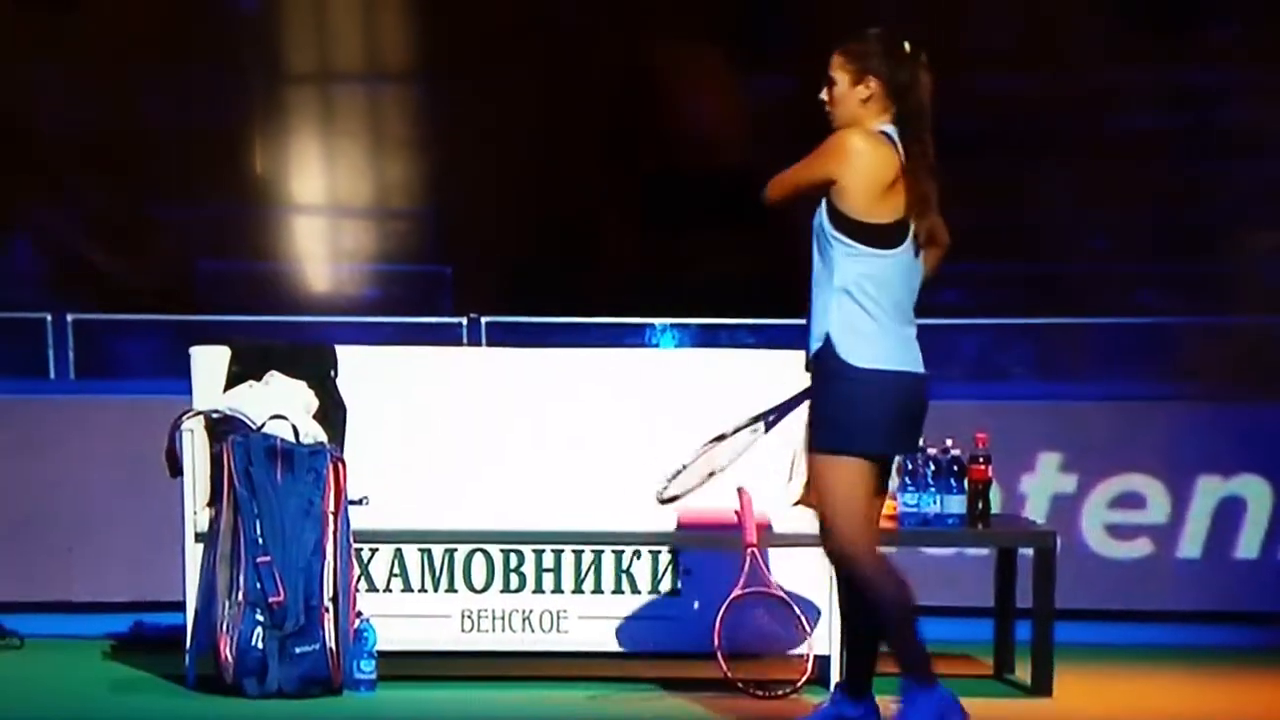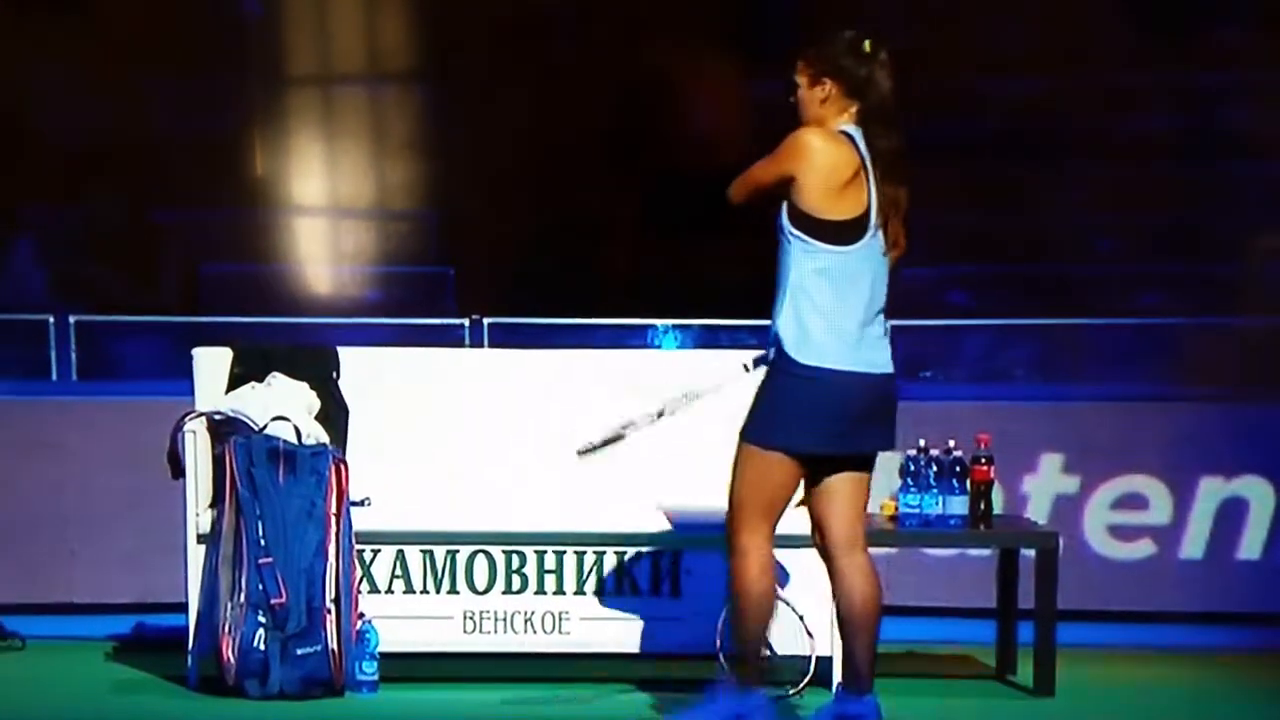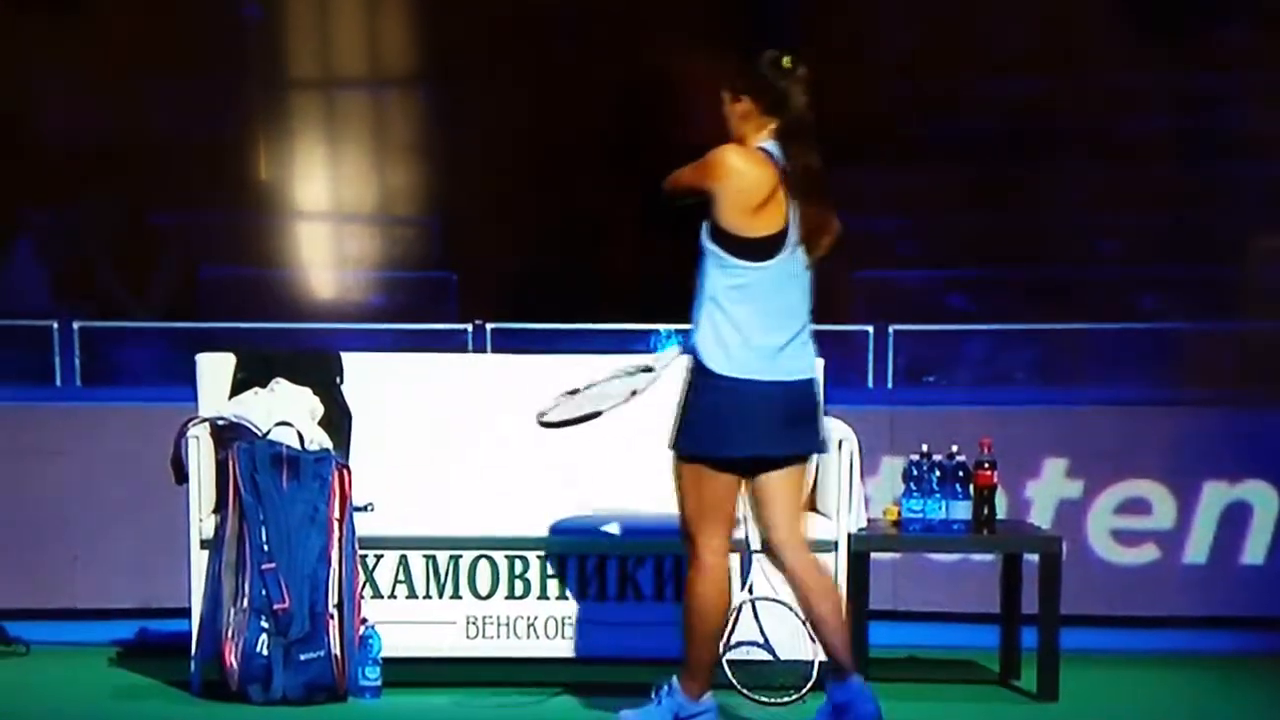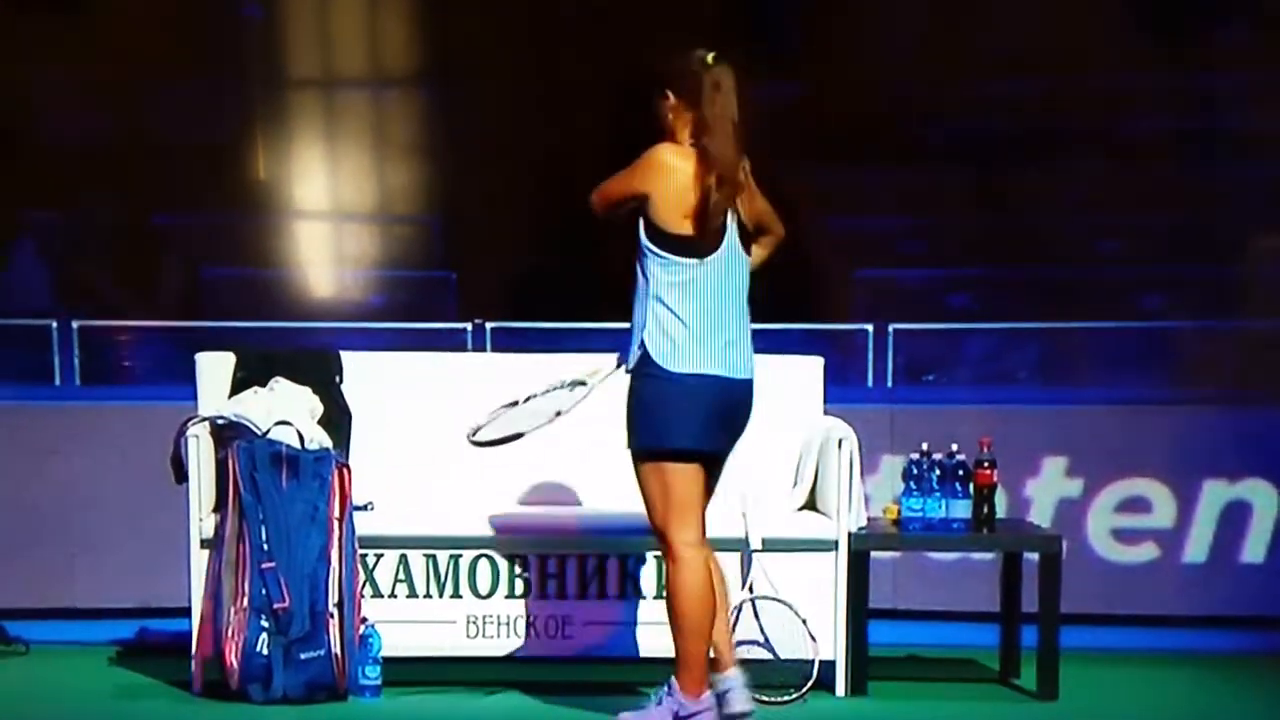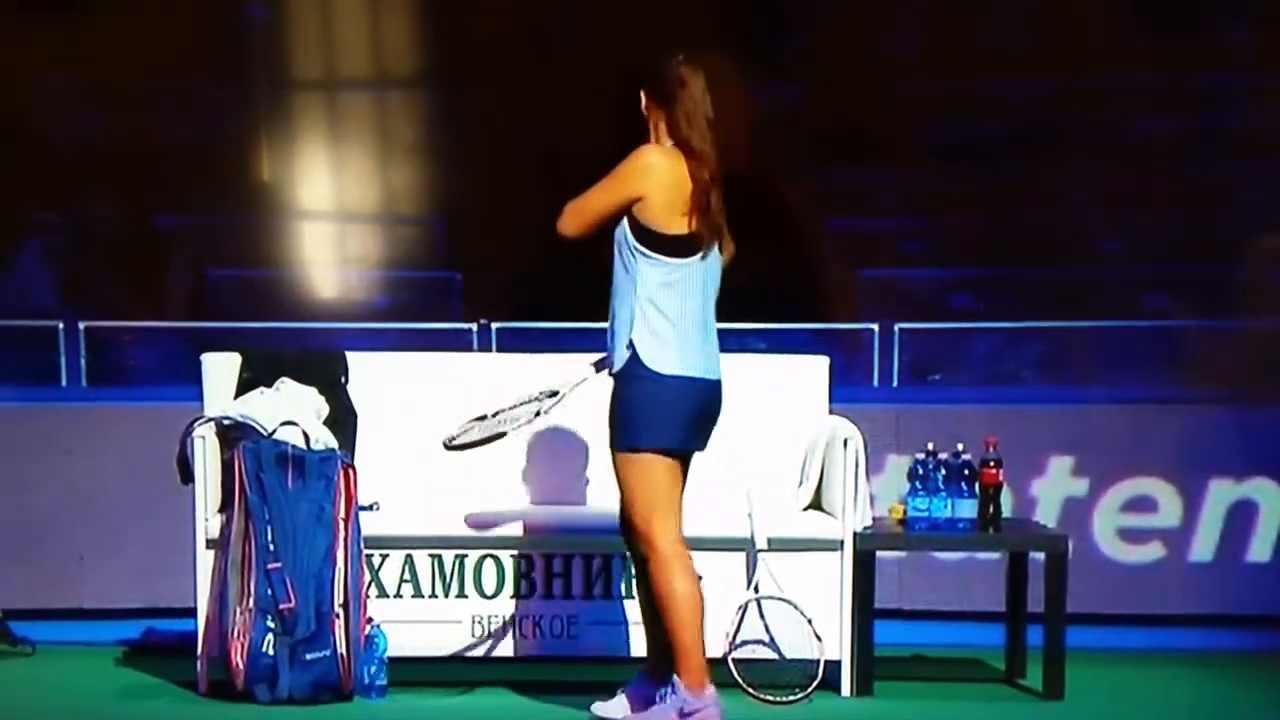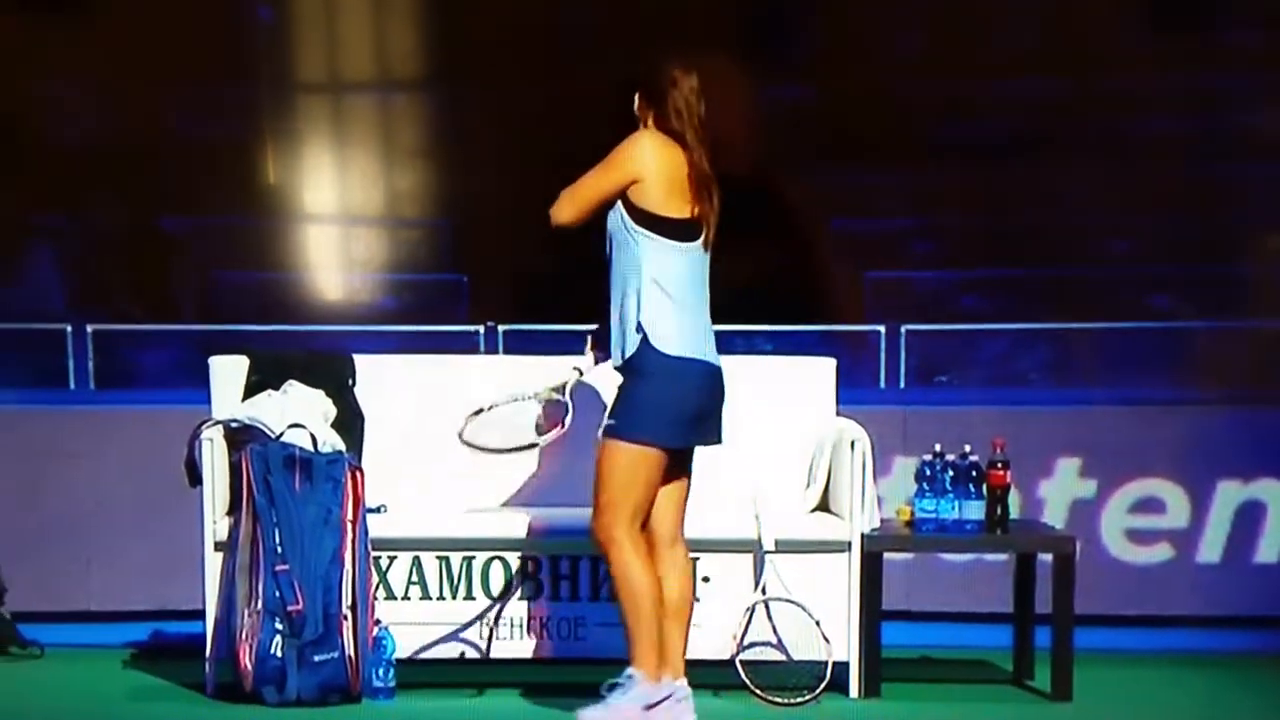
dt=0.4s
person 1, frame 1
left shoulder: (854, 149)
right shoulder: (903, 158)
left elbow: (774, 192)
right elbow: (936, 242)
left wrist: (813, 177)
left hip: (857, 375)
right hip: (885, 372)
left knee: (850, 546)
right knee: (849, 546)
person 1, frame 2
left shoulder: (813, 145)
right shoulder: (877, 160)
left elbow: (737, 193)
left hip: (811, 375)
right hip: (866, 377)
left knee: (748, 532)
right knee: (844, 544)
person 1, frame 3
left shoulder: (732, 164)
right shoulder: (802, 174)
left elbow: (674, 183)
right elbow: (828, 232)
left hip: (730, 384)
right hip: (790, 386)
left knee: (707, 546)
right knee: (790, 545)
person 1, frame 4
left shoulder: (665, 163)
right shoulder: (735, 175)
left elbow: (601, 201)
right elbow: (771, 234)
left hip: (673, 380)
right hip: (730, 382)
left knee: (680, 542)
right knee: (691, 536)
person 1, frame 5
left shoulder: (650, 164)
right shoulder: (700, 176)
left elbow: (569, 224)
left wrist: (615, 197)
left hip: (655, 378)
right hip: (694, 378)
left knee: (661, 541)
right knee: (642, 533)
person 1, frame 6
left shoulder: (645, 149)
right shoulder: (694, 176)
left elbow: (562, 213)
left wrist: (609, 187)
right wrist: (617, 327)
left hip: (663, 368)
right hip: (687, 369)
left knee: (614, 526)
right knee: (663, 536)
